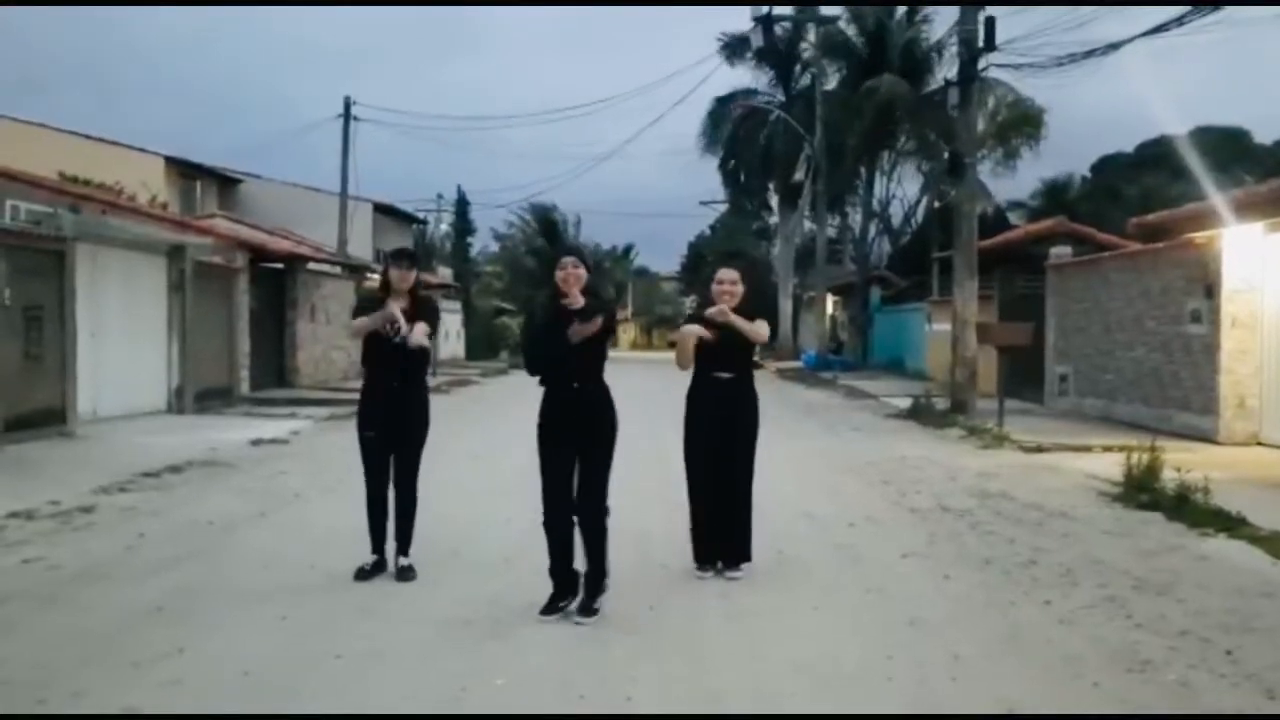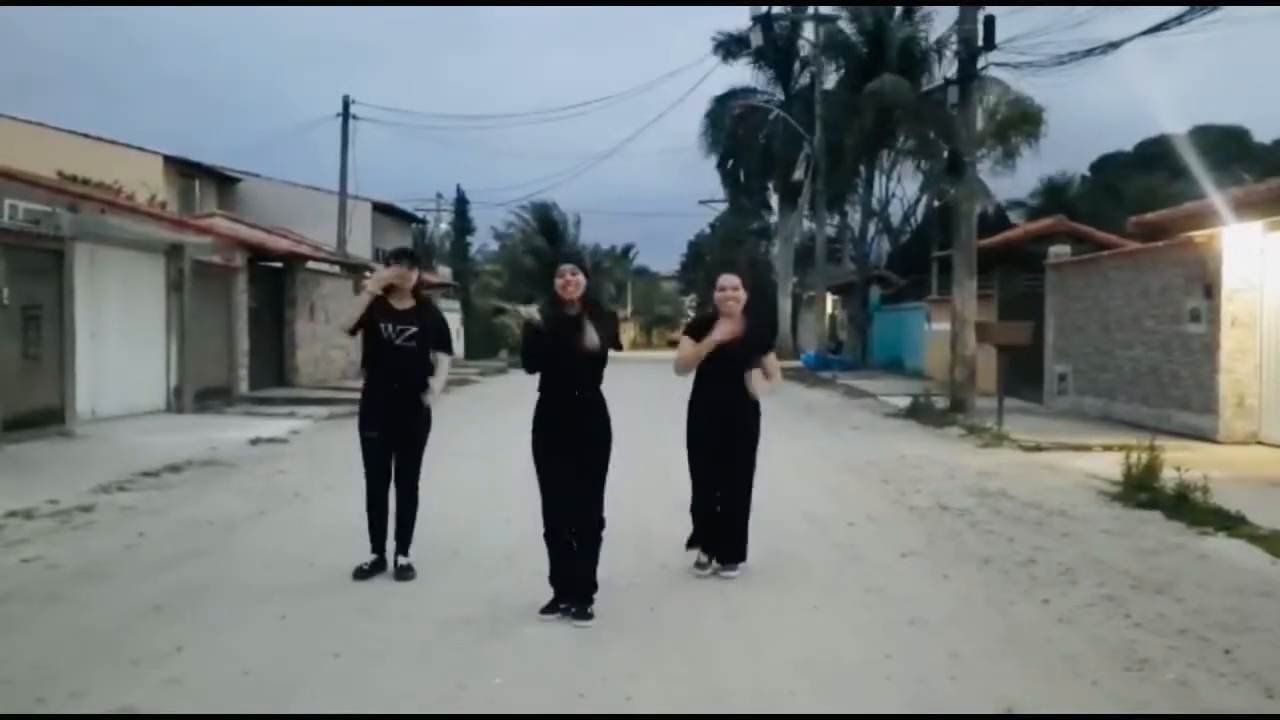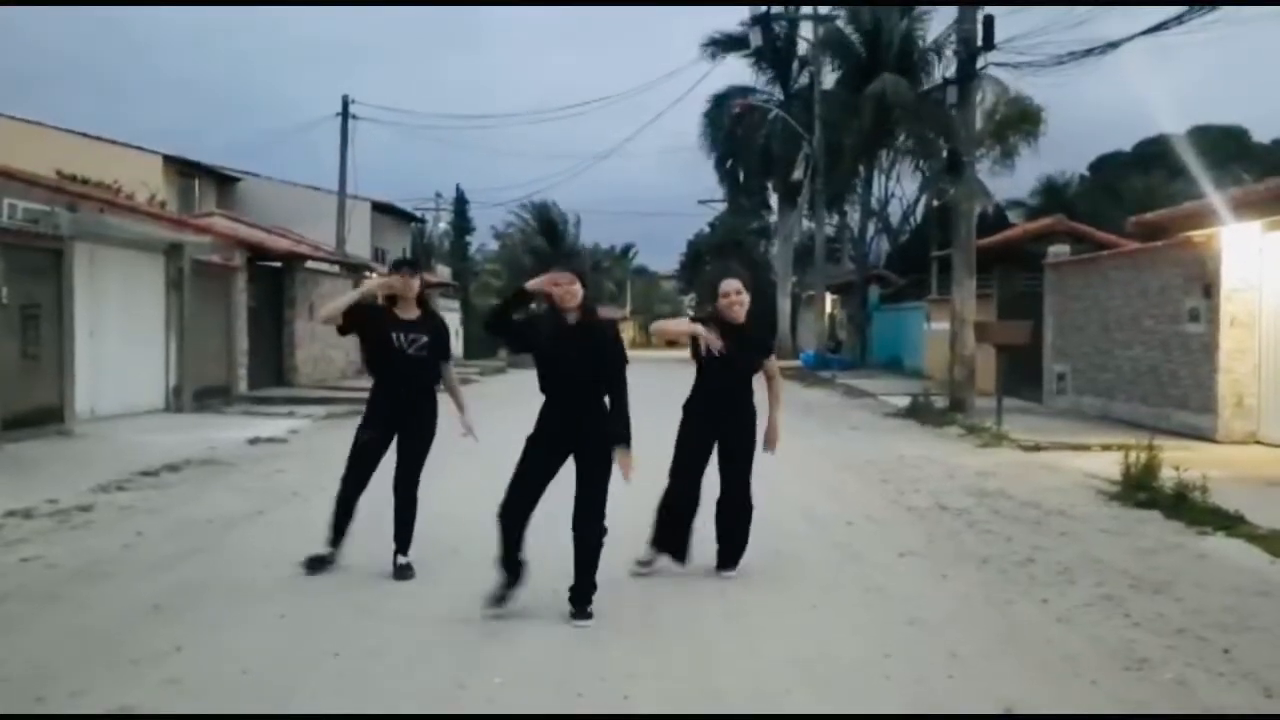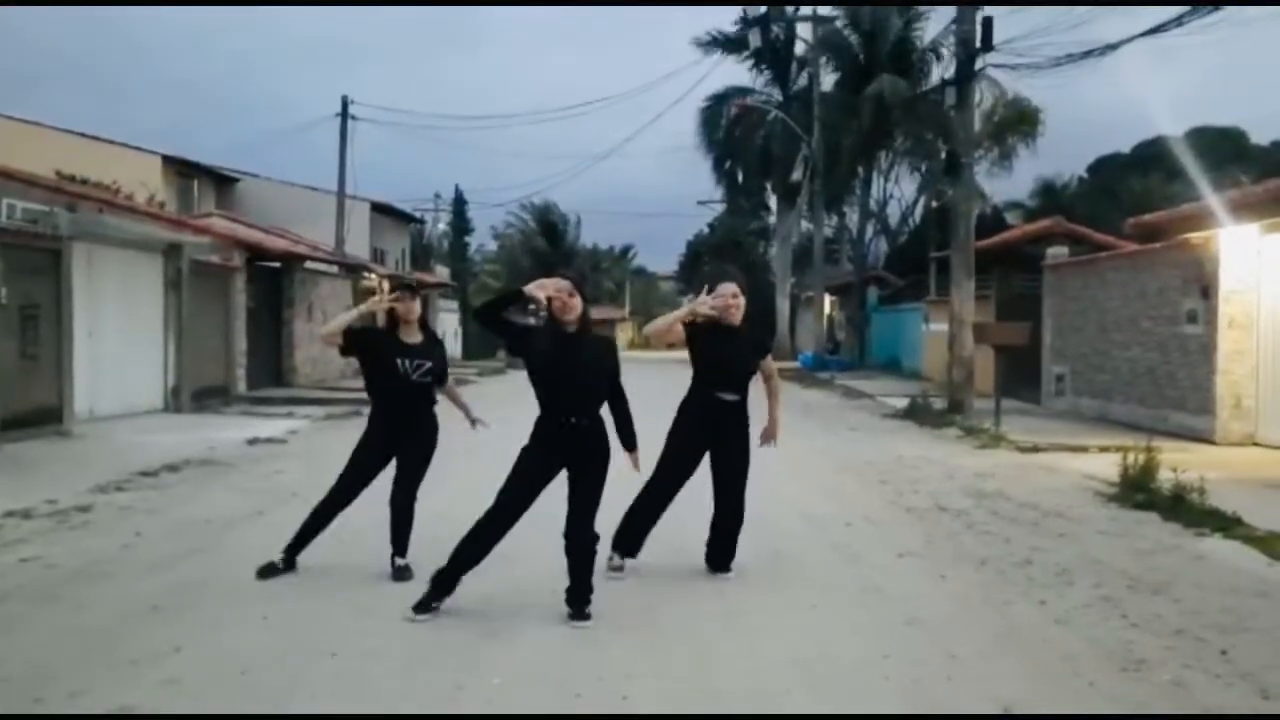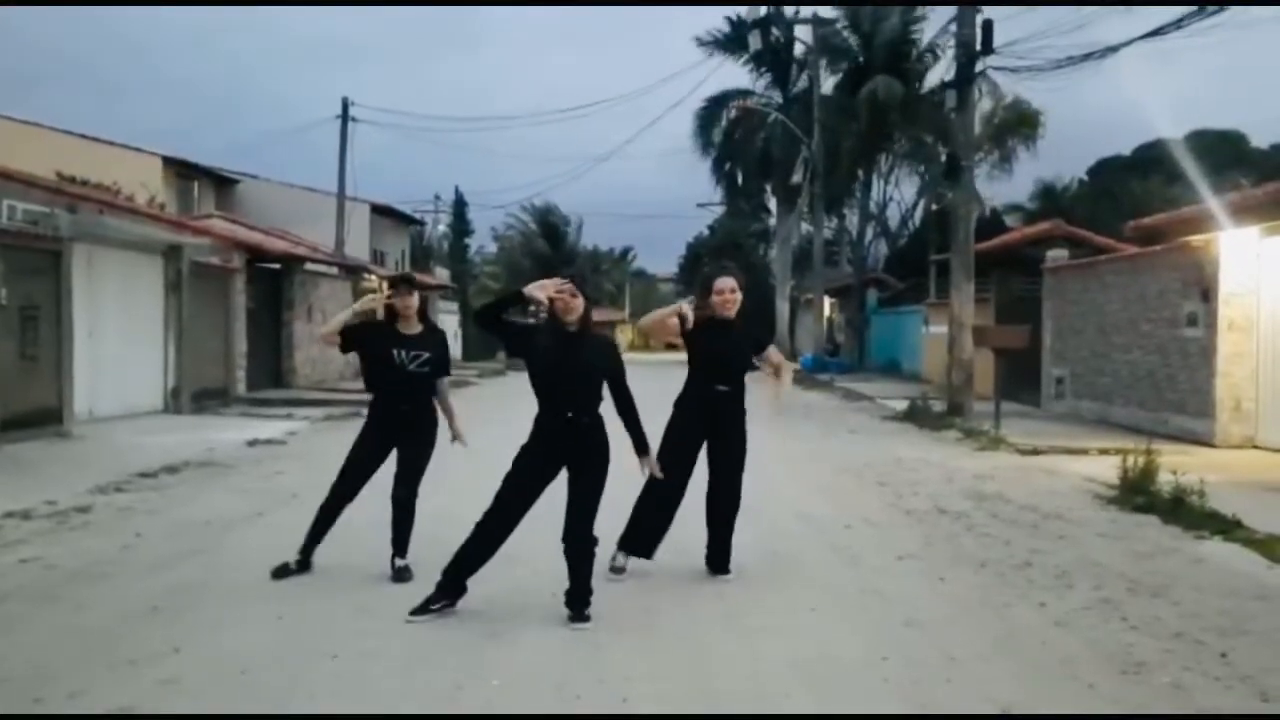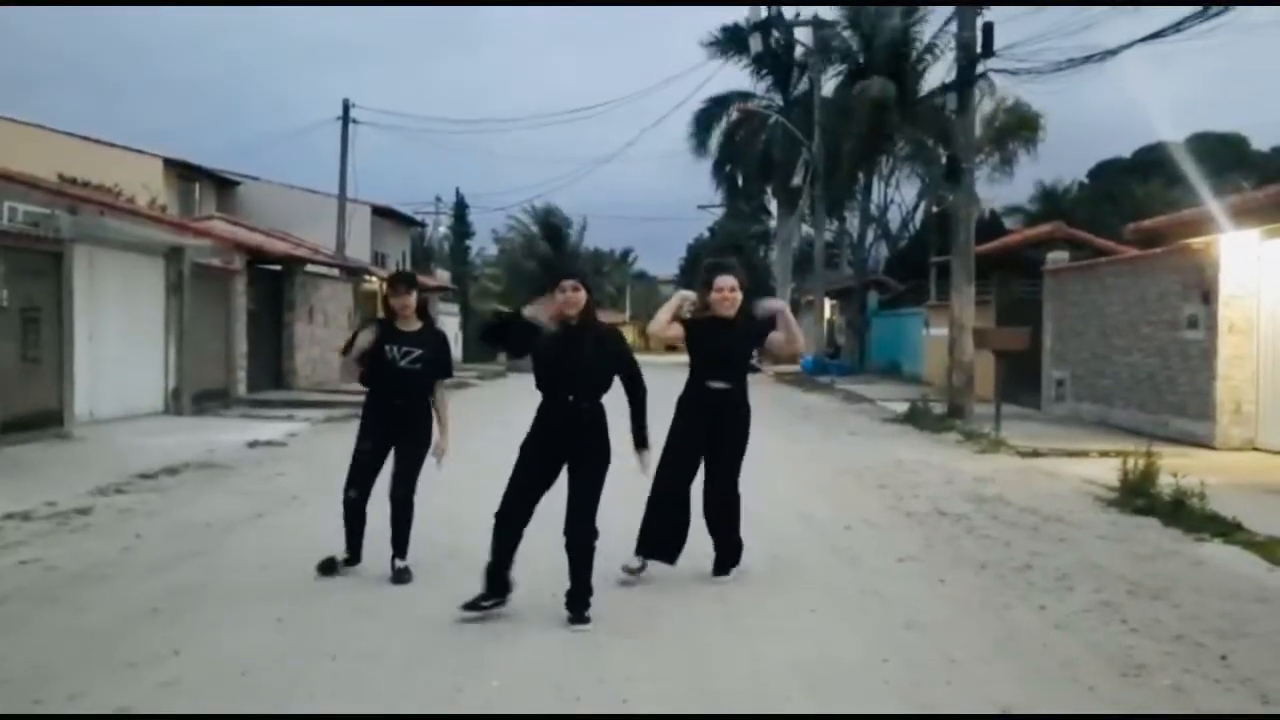
dt=0.2s
person 1, frame 1
left shoulder: (598, 310)
right shoulder: (542, 317)
left elbow: (603, 323)
right elbow: (534, 365)
left wrist: (581, 306)
right wrist: (568, 338)
left hip: (595, 409)
right hip: (555, 411)
left knee: (591, 502)
right knee: (555, 504)
left ankle: (594, 587)
right ankle: (563, 587)
person 1, frame 2
left shoulder: (603, 318)
right shoulder: (542, 319)
left elbow: (609, 340)
right elbow: (531, 364)
left wrist: (594, 341)
right wrist: (533, 326)
left hip: (590, 417)
right hip: (551, 417)
left knee: (587, 512)
right knee: (556, 512)
left ankle: (584, 595)
right ankle: (563, 591)
person 1, frame 3
left shoulder: (603, 330)
right shoulder: (539, 326)
left elbow: (618, 387)
right elbow: (493, 325)
left wrist: (622, 442)
right wrist: (527, 290)
left hip: (595, 428)
right hip: (553, 423)
left knee: (589, 519)
right knee: (514, 507)
left ankle: (582, 597)
right ankle: (511, 574)
person 1, frame 4
left shoulder: (601, 346)
right shoulder: (535, 338)
left elbow: (616, 396)
right elbow: (484, 315)
left wrist: (630, 444)
right wrist: (526, 292)
left hip: (590, 442)
right hip: (547, 438)
left knee: (580, 530)
right knee: (500, 513)
left ankle: (579, 600)
right ankle: (443, 583)
person 1, frame 5
left shoulder: (603, 347)
right shoulder: (536, 338)
left elbow: (622, 397)
right elbow: (484, 317)
left wrist: (642, 449)
right wrist: (525, 294)
left hip: (589, 441)
right hip: (547, 436)
left knee: (579, 531)
right knee: (500, 514)
left ankle: (579, 602)
right ankle: (449, 588)
person 1, frame 6
left shoulder: (607, 337)
right shoulder: (539, 333)
left elbow: (635, 387)
right elbow: (490, 334)
left wrist: (640, 440)
right wrist: (528, 315)
left hip: (590, 430)
right hip: (547, 426)
left knee: (580, 523)
right knee: (512, 509)
left ankle: (579, 602)
right ankle: (496, 588)
person 2, frame 1
left shoulder: (425, 305)
right shoulder: (370, 304)
left elbow: (423, 329)
right elbow: (356, 329)
left wrist: (418, 337)
right wrist: (385, 314)
left hip: (412, 402)
right hip: (374, 402)
left knee: (406, 481)
right knee: (375, 482)
left ankle: (403, 555)
right ankle: (377, 554)
person 2, frame 2
left shoulder: (428, 312)
right shoulder: (374, 304)
left elbow: (443, 358)
right elbow: (347, 325)
left wrist: (436, 389)
right wrist: (371, 288)
left hip: (414, 404)
right hip: (376, 402)
left knee: (407, 481)
right knee: (376, 482)
left ankle: (403, 555)
right ankle: (377, 554)
person 2, frame 3
left shoulder: (434, 322)
right shoulder: (374, 314)
left elbow: (446, 370)
right elbow: (325, 316)
left wrist: (462, 410)
right wrist: (364, 290)
left hip: (421, 409)
right hip: (383, 406)
left knee: (406, 484)
right knee: (353, 479)
left ankle: (402, 554)
right ankle: (332, 548)
person 2, frame 4
left shoulder: (434, 345)
right shoulder: (376, 339)
left elbow: (443, 385)
right elbow: (327, 335)
left wrist: (469, 412)
right wrist: (364, 309)
left hip: (421, 432)
right hip: (382, 428)
left knee: (403, 497)
right knee: (341, 493)
left ankle: (400, 557)
right ankle: (288, 556)
person 2, frame 5
left shoulder: (436, 337)
right shoulder: (375, 333)
left elbow: (440, 384)
right elbow: (325, 335)
left wrist: (453, 422)
right wrist: (359, 308)
left hip: (420, 426)
right hip: (381, 421)
left knee: (404, 494)
right knee: (342, 489)
left ankle: (400, 558)
right ankle: (304, 556)
person 2, frame 6
left shoulder: (435, 338)
right shoulder: (376, 331)
left elbow: (439, 387)
left wrist: (444, 432)
right wrist: (357, 351)
left hip: (416, 421)
right hip: (377, 417)
left knee: (401, 492)
right knee: (355, 492)
left ankle: (400, 558)
right ankle: (350, 552)
person 3, frame 1
left shoulder: (749, 320)
right shoulder: (697, 319)
left elbow: (761, 335)
right elbow: (684, 364)
left wrist: (730, 317)
right wrist: (686, 337)
left hip: (740, 404)
right hip: (703, 403)
left knee: (736, 479)
right knee: (703, 480)
left ankle: (733, 556)
right ankle: (705, 556)
person 3, frame 2
left shoulder: (758, 331)
right shoulder: (700, 326)
left elbow: (775, 375)
right elbow: (680, 366)
left wrist: (762, 385)
right wrist: (714, 340)
left hip: (743, 412)
right hip: (705, 411)
left knee: (737, 484)
right knee: (705, 483)
left ankle: (730, 554)
right ankle: (705, 547)
person 3, frame 3
left shoulder: (759, 336)
right shoulder: (704, 329)
left elbow: (773, 377)
right elbow: (657, 328)
left wrist: (773, 420)
right wrist: (695, 329)
left hip: (740, 418)
right hip: (701, 414)
left knee: (737, 491)
right knee: (683, 482)
left ankle: (728, 557)
right ankle: (662, 547)
person 3, frame 4
left shoulder: (755, 338)
right shoulder: (699, 331)
left elbow: (771, 376)
right elbow: (651, 333)
left wrist: (773, 419)
right wrist: (690, 309)
left hip: (734, 423)
right hip: (694, 417)
left knee: (731, 497)
right knee: (663, 483)
left ankle: (720, 558)
right ankle: (621, 549)
person 3, frame 5
left shoulder: (750, 335)
right shoulder: (695, 326)
left elbow: (781, 365)
right elbow: (645, 325)
left wrist: (783, 379)
right wrist: (679, 308)
left hip: (731, 416)
right hip: (691, 411)
left knee: (726, 491)
right knee: (665, 480)
left ankle: (719, 560)
right ankle: (627, 548)
person 3, frame 6
left shoulder: (752, 328)
right shoulder: (696, 326)
left elbow: (794, 348)
right elbow: (655, 331)
left wrist: (783, 311)
right wrist: (678, 297)
left hip: (733, 413)
right hip: (693, 409)
left knee: (722, 487)
right knee: (670, 479)
left ankle: (726, 559)
right ankle: (645, 554)
